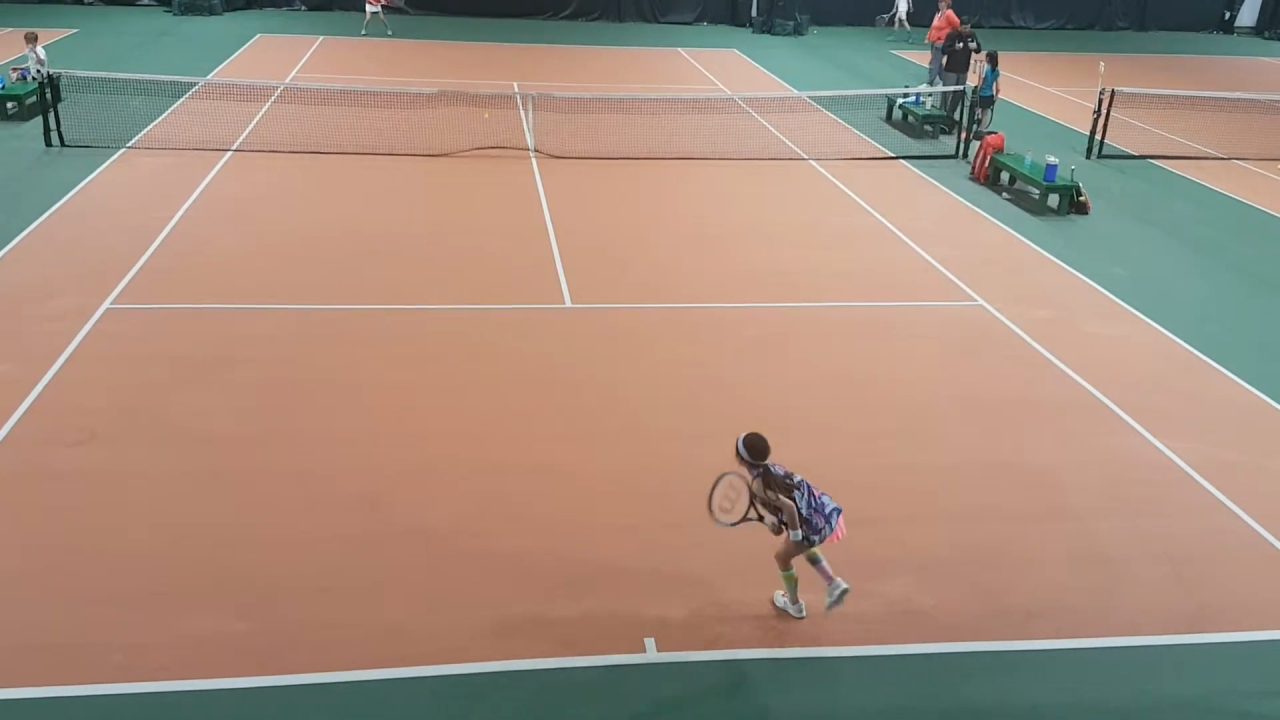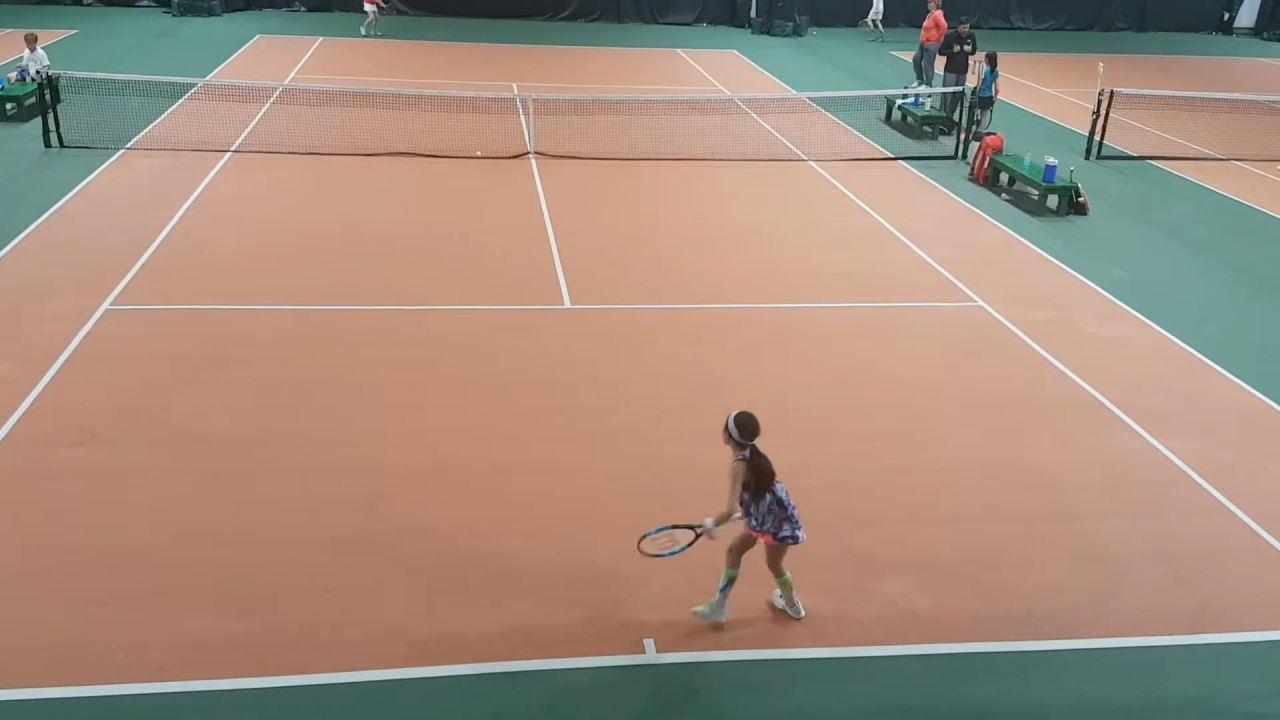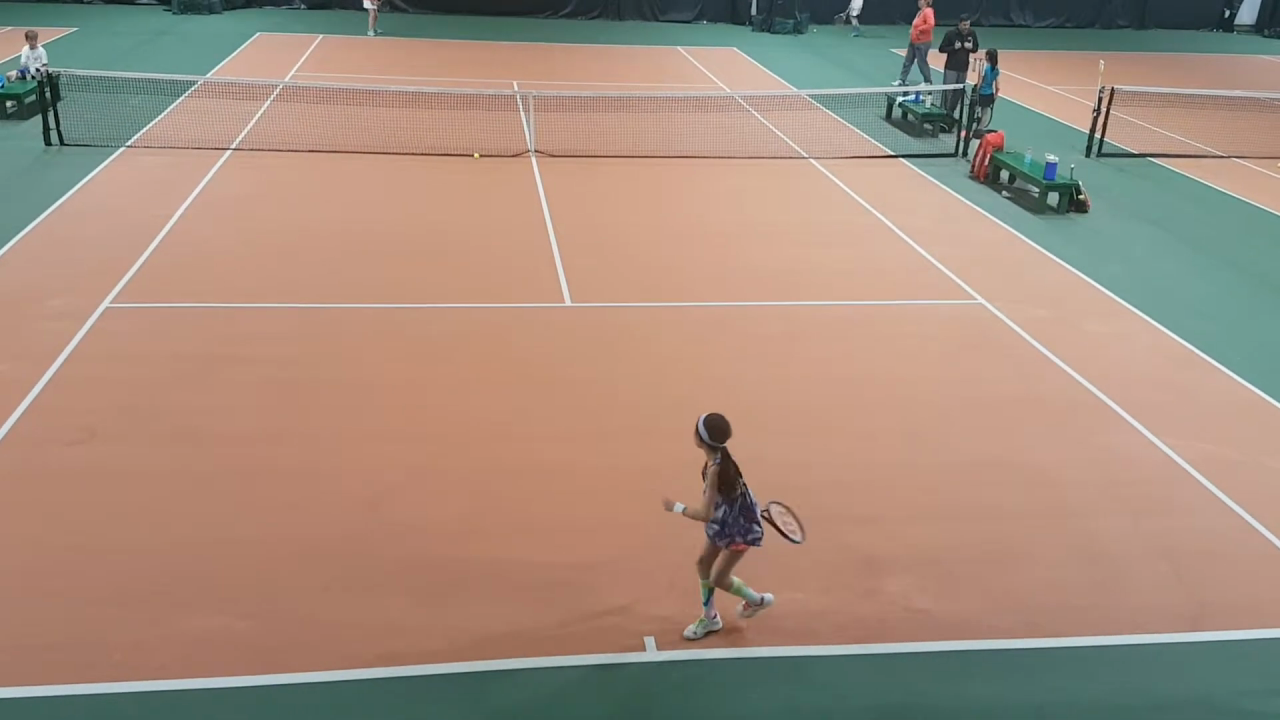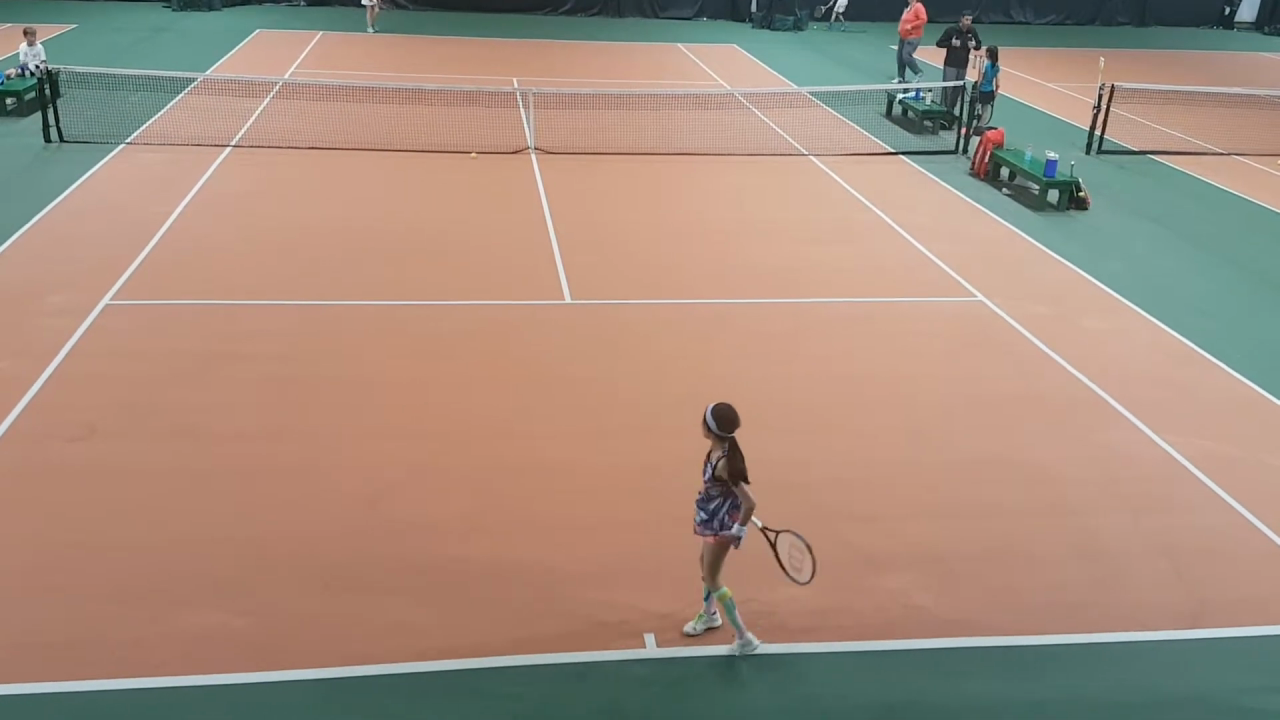
dt=0.3s
person 1, frame 1
left shoulder: (757, 486)
right shoulder: (772, 468)
left elbow: (789, 507)
left wrist: (795, 537)
right wrist: (776, 521)
left hip: (813, 526)
right hip: (826, 511)
left knee: (781, 555)
right knee: (794, 547)
left ankle: (794, 604)
right ankle: (835, 583)
person 1, frame 2
left shoulder: (740, 466)
right shoulder: (752, 455)
left elbow: (731, 509)
left wrist: (710, 525)
left hip: (777, 522)
right hip: (764, 517)
left knee: (773, 564)
right knee: (733, 551)
left ankle: (793, 605)
right ankle: (718, 606)
person 1, frame 3
left shoulder: (716, 470)
right shoulder: (720, 460)
left elbow: (705, 515)
right elbow: (732, 490)
left wrist: (676, 507)
left hip: (737, 528)
right hip: (724, 523)
left knee: (719, 579)
right knee: (702, 564)
left ankle: (758, 600)
right ankle: (710, 617)
person 1, frame 4
left shoulder: (725, 463)
right shoulder: (720, 450)
left elbow: (749, 503)
right elbow: (738, 485)
left wrist: (737, 531)
left hip: (723, 526)
right hip: (712, 521)
left knee: (711, 577)
right knee: (707, 565)
left ankle: (744, 637)
right ankle: (709, 614)
